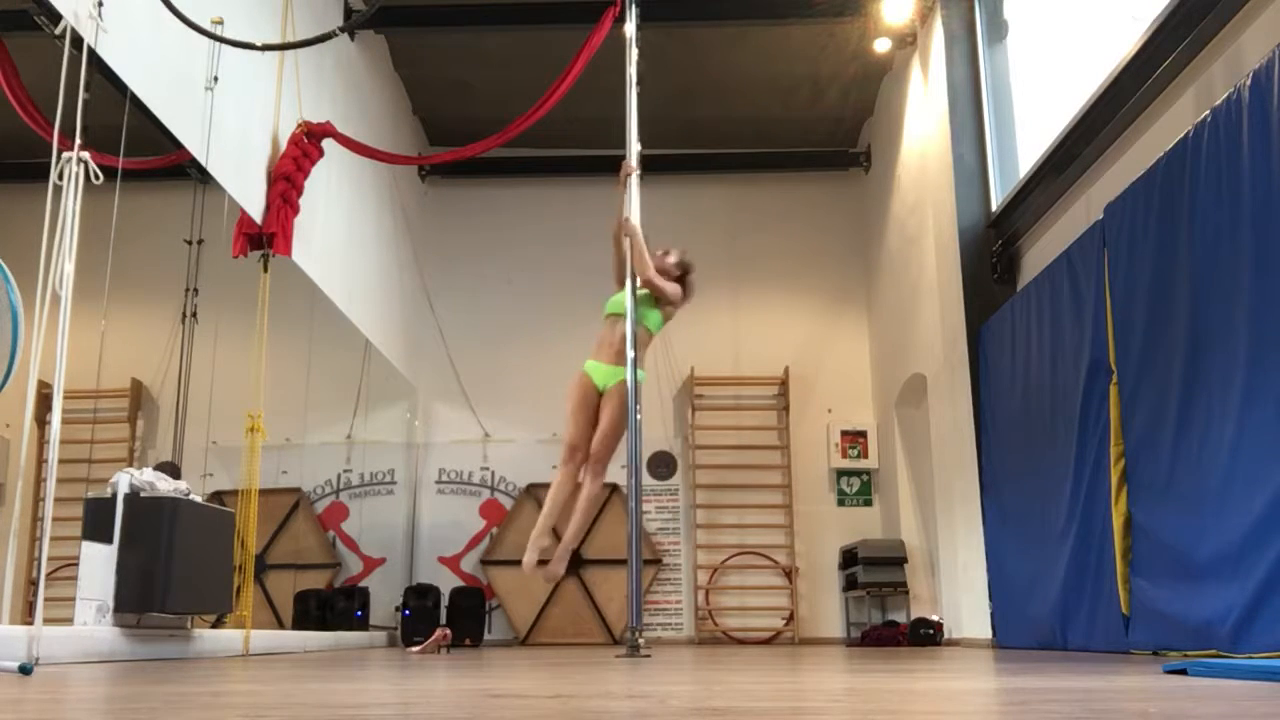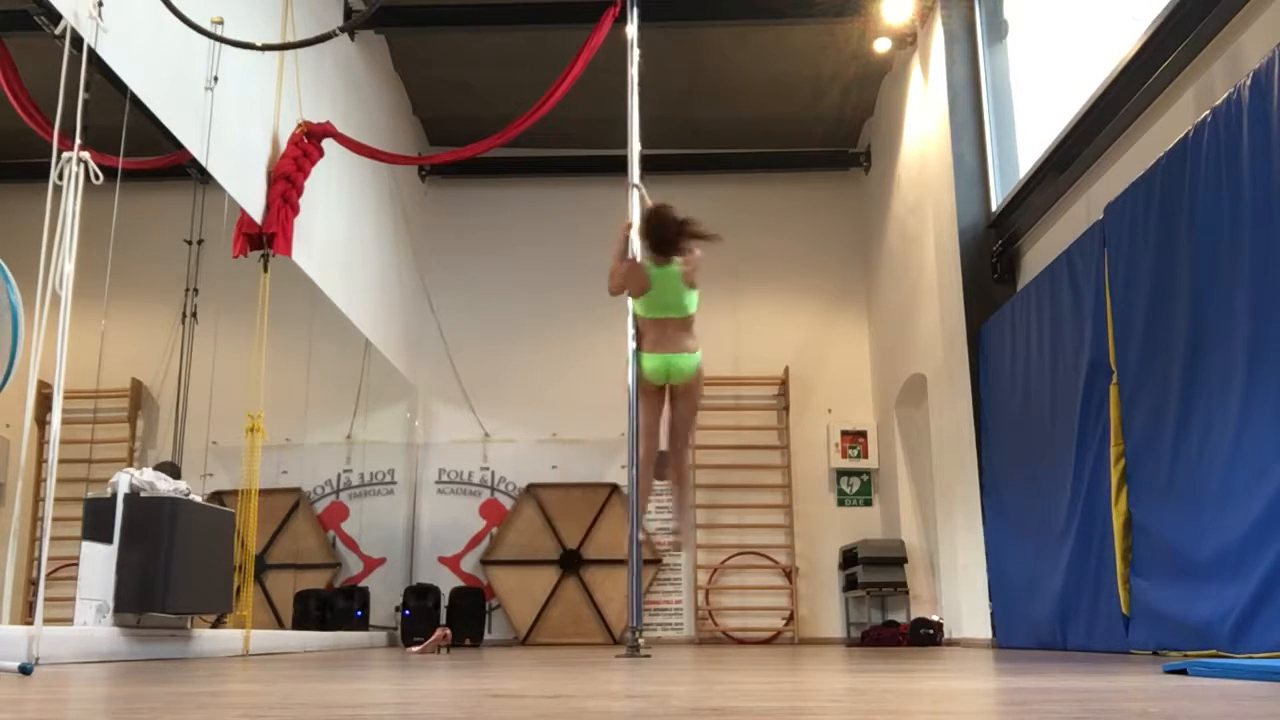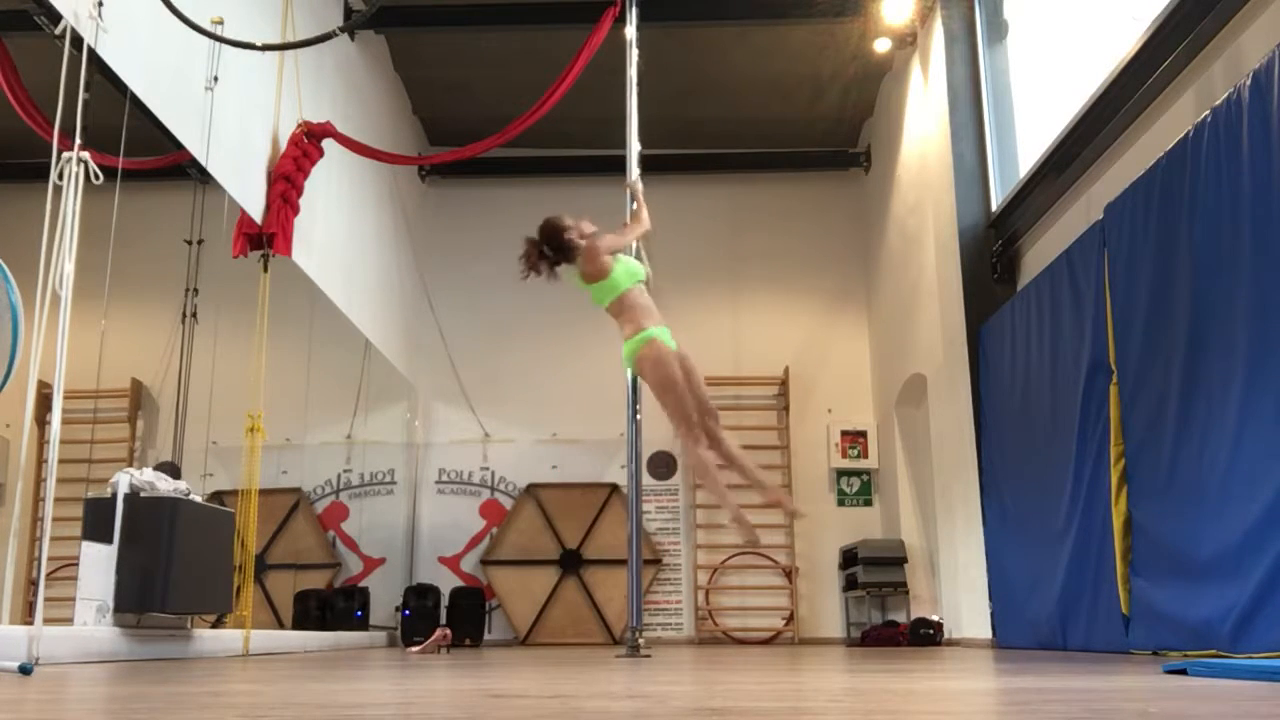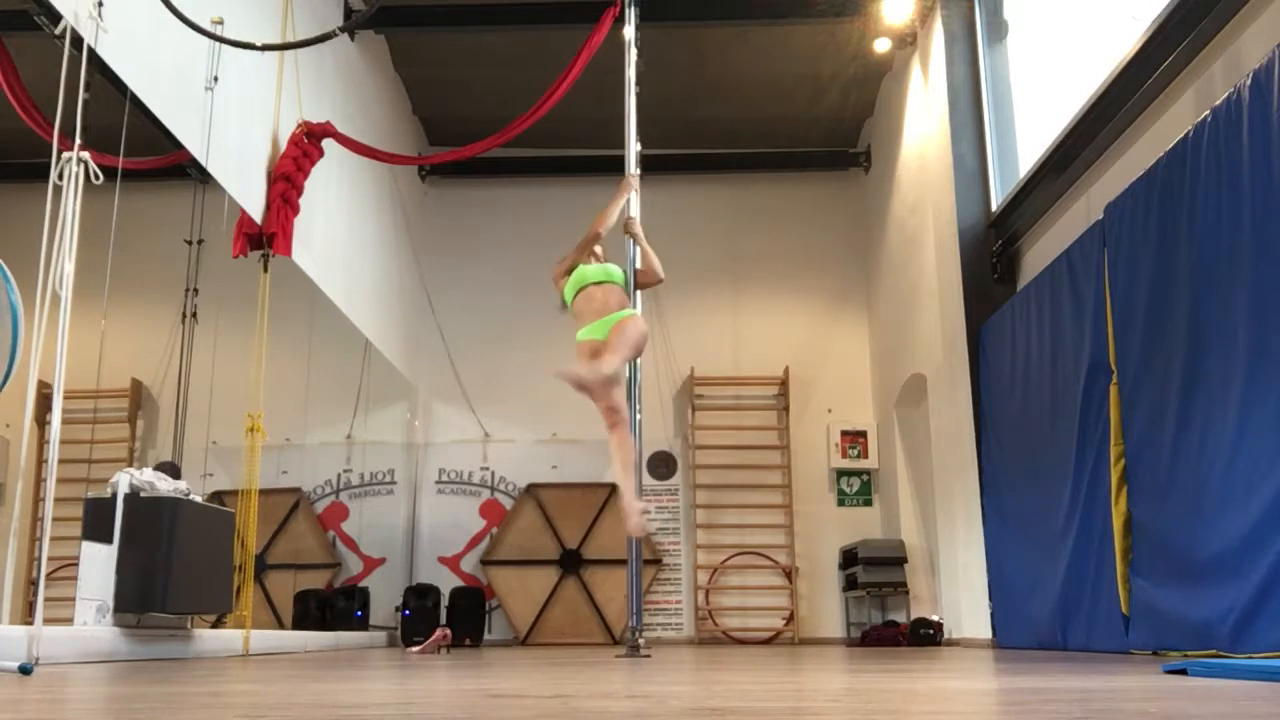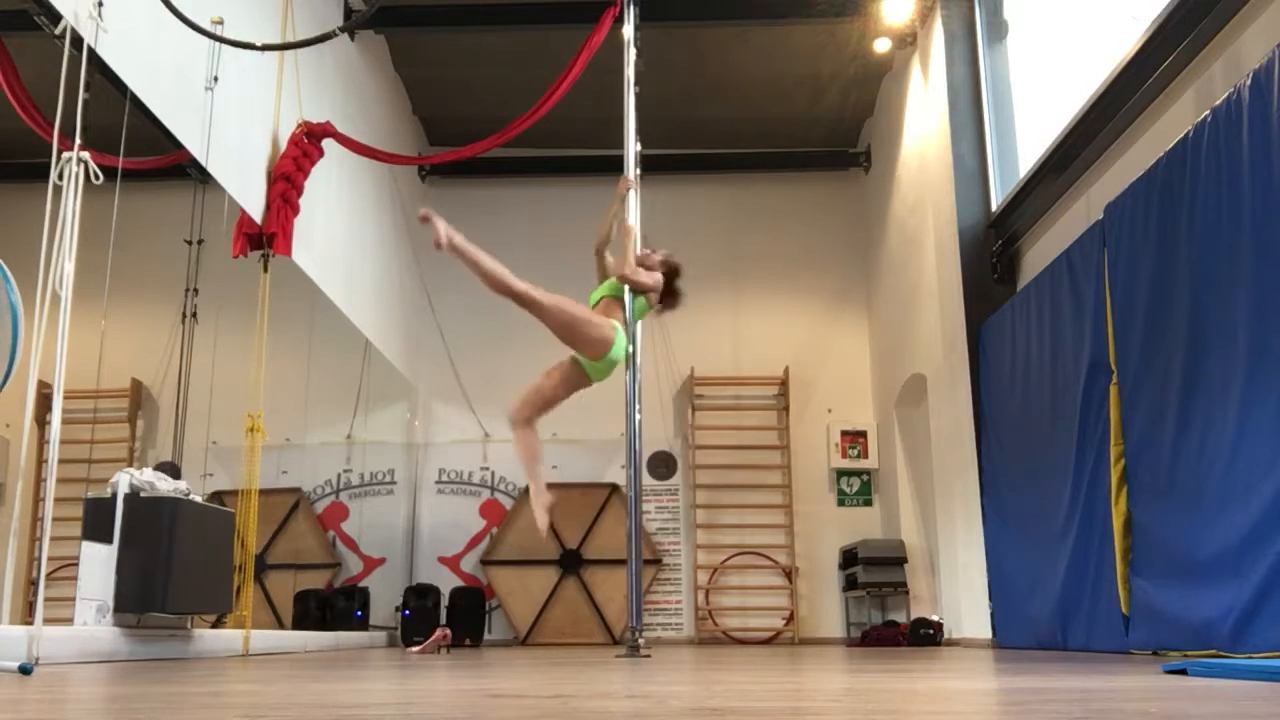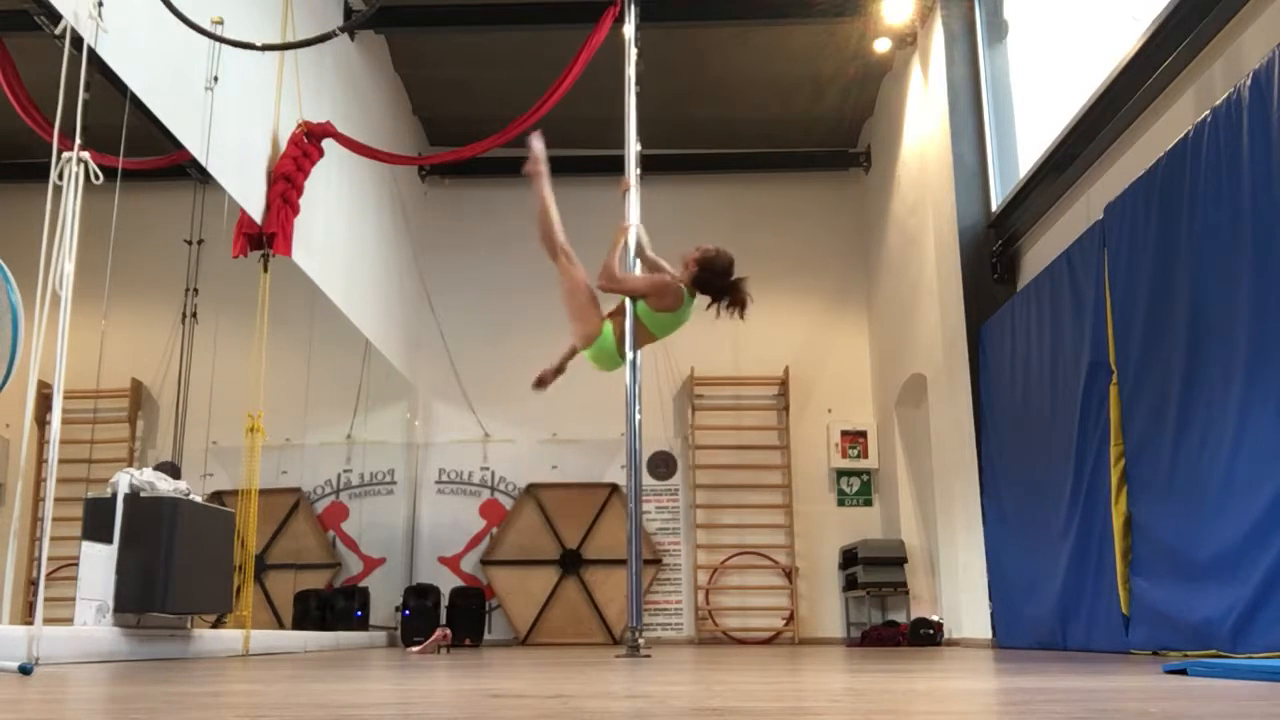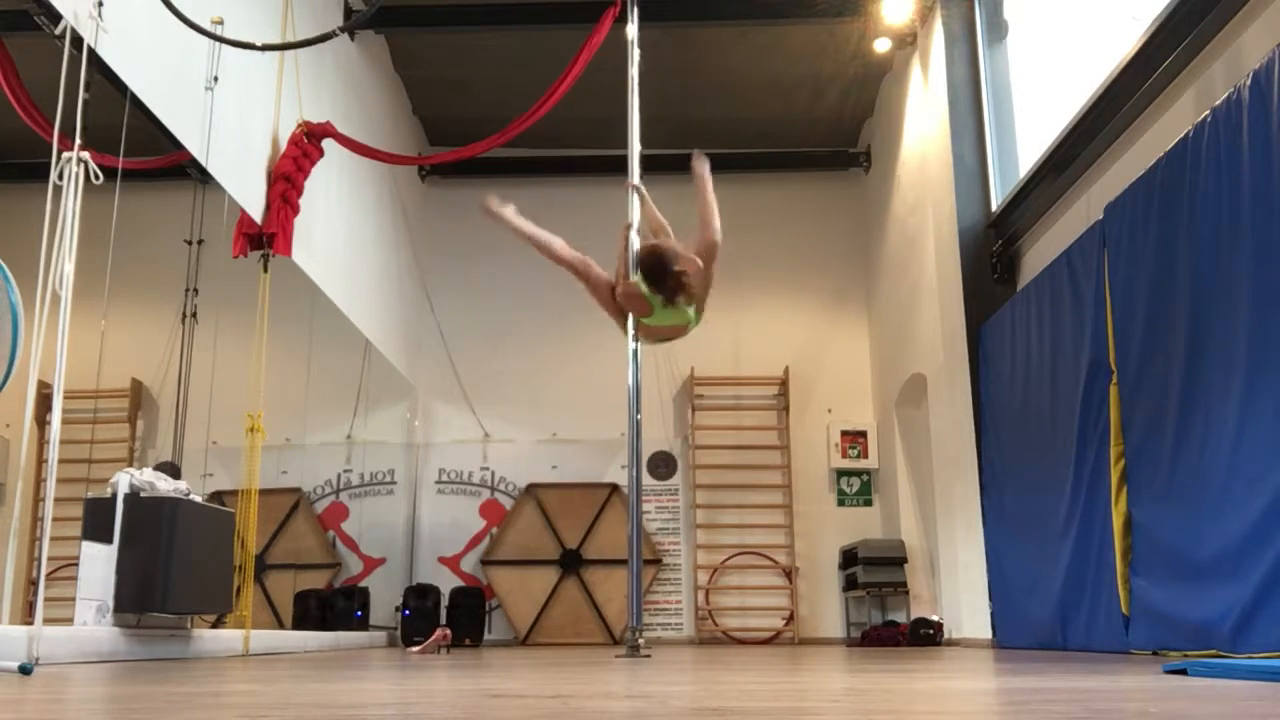
dt=0.4s
person 1, frame 1
left shoulder: (671, 297)
right shoulder: (635, 280)
left elbow: (650, 278)
right elbow: (621, 238)
left wrist: (637, 236)
right wrist: (624, 187)
left hip: (626, 379)
right hip: (593, 372)
left knee: (596, 462)
right knee: (571, 454)
left ankle: (566, 547)
right ankle: (541, 534)
person 1, frame 2
left shoulder: (633, 269)
right shoulder: (690, 263)
left elbow: (617, 283)
left wrist: (623, 245)
right wrist: (642, 196)
left hip: (649, 365)
right hip: (687, 362)
left knee: (646, 450)
right knee: (679, 451)
right ankle: (679, 528)
person 1, frame 3
left shoulder: (605, 263)
right shoulder: (589, 252)
right elbow: (642, 227)
left wrist: (633, 236)
right wrist: (638, 200)
left hip: (658, 341)
right hip: (647, 344)
left knee: (708, 421)
right knee: (691, 429)
left ankle: (763, 486)
right ankle: (732, 511)
person 1, frame 4
left shoulder: (617, 272)
right shoulder: (564, 273)
left elbow: (655, 274)
right elbow: (596, 232)
left wrist: (638, 236)
right wrist: (623, 194)
left hip: (627, 325)
right hip: (591, 340)
left knee: (616, 346)
right knee: (614, 418)
left ankle: (595, 375)
right ankle: (630, 503)
person 1, frame 5
left shoulder: (653, 284)
right shoulder: (612, 284)
left elbow: (625, 273)
right elbow: (602, 248)
left wrist: (629, 238)
right wrist: (620, 201)
left hip: (603, 338)
right hip: (589, 359)
left knee: (522, 292)
right knee: (520, 415)
left ankle: (452, 239)
right ankle: (539, 494)
person 1, frame 6
left shoulder: (667, 286)
right shoulder: (685, 291)
left elbow: (610, 278)
right elbow: (647, 256)
left wrist: (619, 240)
left hip: (602, 346)
right hip: (614, 358)
left knee: (561, 249)
left ankle: (539, 170)
right ankle: (559, 365)
person 1, frame 7
left shoulder: (632, 295)
right shoulder: (693, 272)
left elbow: (618, 291)
right elbow: (667, 236)
left wrist: (624, 244)
right wrist: (645, 198)
left hip: (644, 331)
left knee: (577, 261)
right knee: (711, 240)
left ankle: (511, 217)
right ankle: (702, 177)
